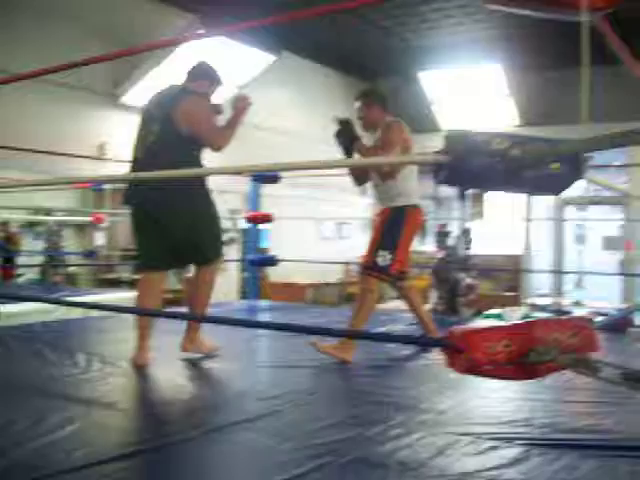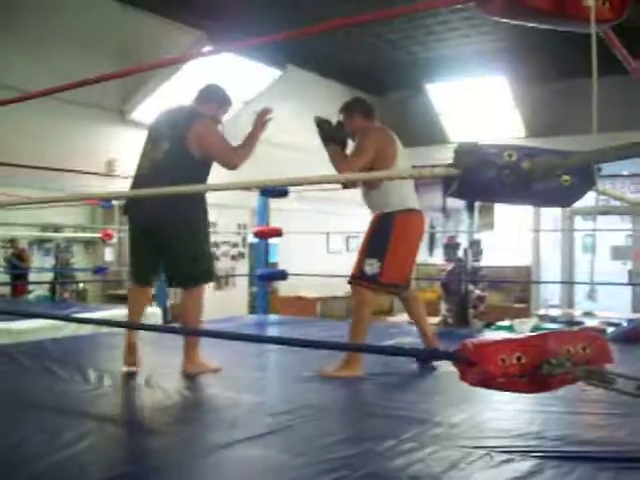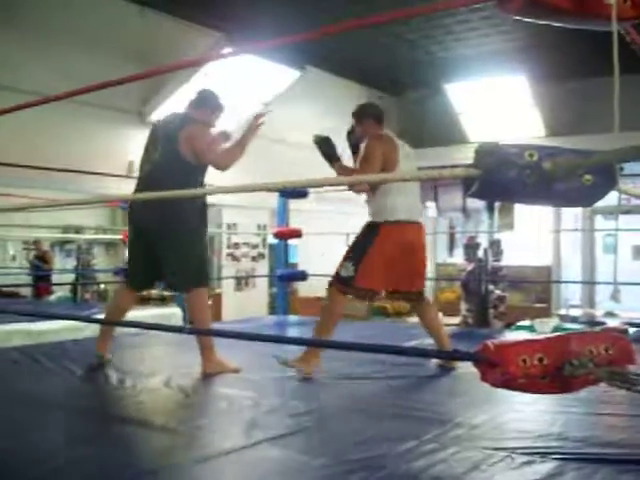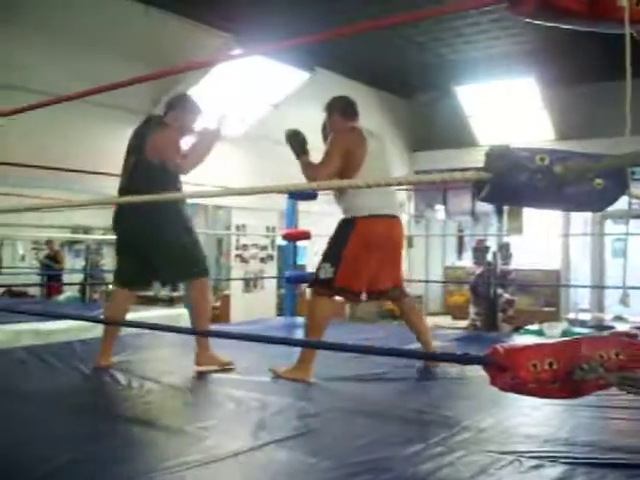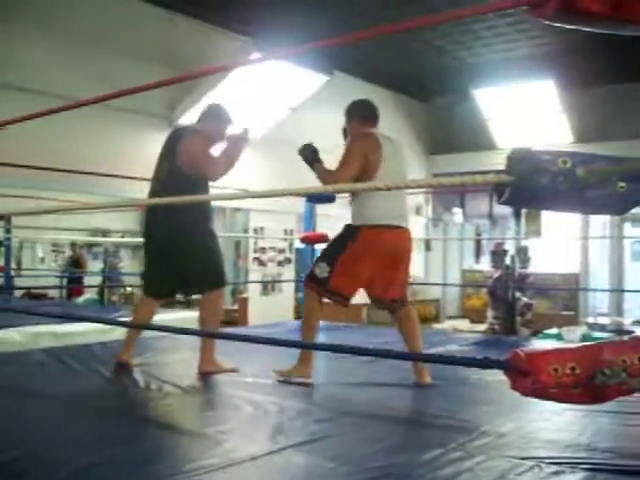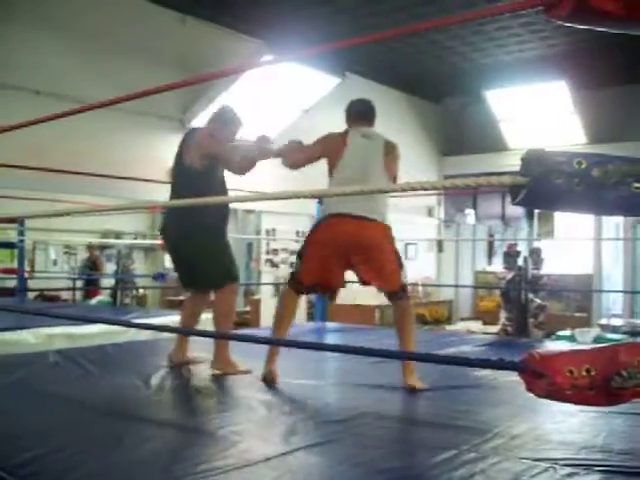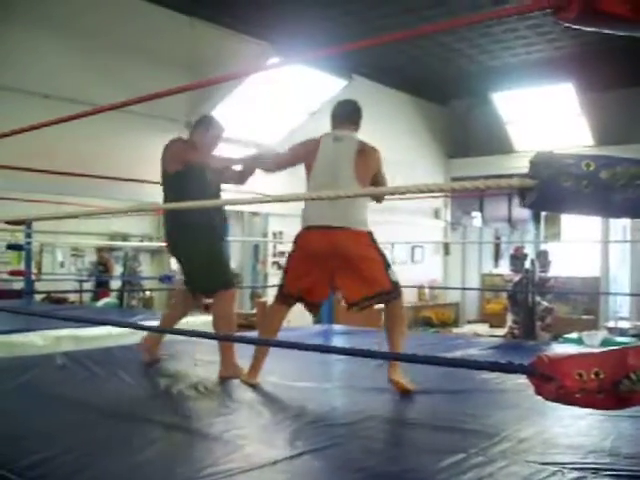
dt=0.3s
person 1, frame 1
left shoulder: (395, 128)
right shoulder: (381, 136)
left elbow: (387, 164)
right elbow: (360, 179)
left wrist: (356, 144)
right wrist: (349, 150)
left hip: (401, 211)
right hip: (392, 212)
left knee: (371, 274)
right knee: (398, 278)
left ankle: (347, 345)
right ankle: (432, 332)
person 1, frame 2
left shoulder: (373, 134)
right shoulder: (381, 139)
left elbow: (346, 170)
left wrist: (330, 143)
right wrist: (338, 145)
left hip: (395, 218)
right hip: (407, 218)
left knee: (363, 285)
right knee: (402, 287)
left ankle: (352, 363)
right ankle: (431, 346)
person 1, frame 3
left shoulder: (377, 144)
right shoulder: (402, 148)
left elbow: (360, 184)
left wrist: (333, 159)
right wrist: (358, 155)
left hip: (387, 228)
right hip: (413, 229)
left knee: (340, 287)
right knee: (416, 296)
left ankle: (310, 359)
right ankle: (449, 354)
person 1, frame 4
left shoulder: (343, 137)
right shoulder: (377, 141)
left elbow: (318, 177)
left wrist: (301, 153)
left hip: (362, 223)
right hip: (391, 223)
left knee: (322, 290)
right knee: (397, 293)
left ankle: (304, 366)
right ankle: (431, 352)
person 1, frame 5
left shoulder: (360, 143)
right shoulder: (394, 148)
left elbow: (335, 181)
left wrist: (315, 162)
left hip: (368, 231)
right hip: (400, 234)
left knee: (315, 287)
right knee: (398, 305)
left ankle: (304, 365)
right ankle: (422, 372)
person 1, frame 6
left shoulder: (335, 141)
right shoulder: (390, 148)
left elbow: (292, 161)
left wrist: (289, 147)
left hip: (334, 225)
right hip: (373, 227)
left knee: (294, 287)
right knee: (400, 298)
left ankle: (272, 361)
right ankle: (409, 373)
person 1, frame 7
left shoulder: (312, 146)
right shoulder: (370, 153)
left elbow: (270, 164)
right elbow: (379, 196)
left hip: (313, 234)
right hip: (354, 236)
left knee: (283, 301)
right knee: (393, 298)
left ankle: (253, 370)
right ankle: (395, 368)
person 2, frame 1
left shoulder: (159, 100)
right shoulder: (193, 103)
right elbow: (216, 141)
left wrist: (208, 116)
right wrist: (238, 114)
left hip: (145, 193)
right hip: (182, 194)
left knee: (152, 269)
right knee: (207, 260)
left ankle: (142, 347)
right ankle: (192, 335)
person 2, frame 2
left shoulder: (166, 118)
right shoulder: (203, 126)
right elbow: (232, 160)
left wrist: (213, 141)
right wrist: (257, 130)
left hip: (143, 208)
right hip: (179, 213)
left knee: (141, 279)
right knee: (193, 284)
left ankle: (131, 342)
right ankle: (191, 358)
person 2, frame 3
left shoulder: (164, 125)
right shoulder: (194, 130)
right elbow: (222, 162)
left wrist: (215, 142)
right wrist: (248, 134)
left hip: (145, 214)
right hip: (179, 219)
left knee: (133, 285)
right knee: (196, 287)
left ankle: (102, 345)
right ankle: (210, 359)
person 2, frame 4
left shoulder: (147, 128)
right shoulder: (164, 133)
right elbow: (181, 165)
left wrist: (199, 142)
right wrist: (209, 141)
left hip: (131, 219)
right hip: (162, 220)
left knee: (125, 287)
right knee: (198, 278)
left ankle: (104, 354)
right ankle: (204, 352)
person 2, frame 5
left shoulder: (179, 138)
right shoulder: (195, 143)
left elbow: (207, 169)
right elbow: (213, 172)
left wrist: (230, 146)
right wrist: (237, 147)
left hip: (161, 226)
right hip: (188, 227)
left knee: (155, 292)
right knee: (213, 289)
left ankle: (126, 350)
right ankle: (208, 359)
person 2, frame 6
left shoulder: (208, 147)
right shoulder: (199, 139)
left elbow: (238, 166)
right elbow: (235, 152)
left wrist: (256, 150)
right wrist: (261, 148)
left hip: (182, 227)
right hip: (197, 227)
left knee: (201, 288)
right knee: (227, 284)
left ankle: (180, 351)
right ankle: (222, 358)
person 2, frame 7
left shoulder: (210, 163)
right shoulder: (178, 147)
left elbow: (238, 178)
right elbow: (199, 160)
left wrist: (249, 165)
right wrist: (242, 159)
left hip: (206, 234)
right hip: (190, 234)
left knee: (194, 291)
right knee: (224, 291)
left ankle: (152, 341)
right ankle: (228, 364)
